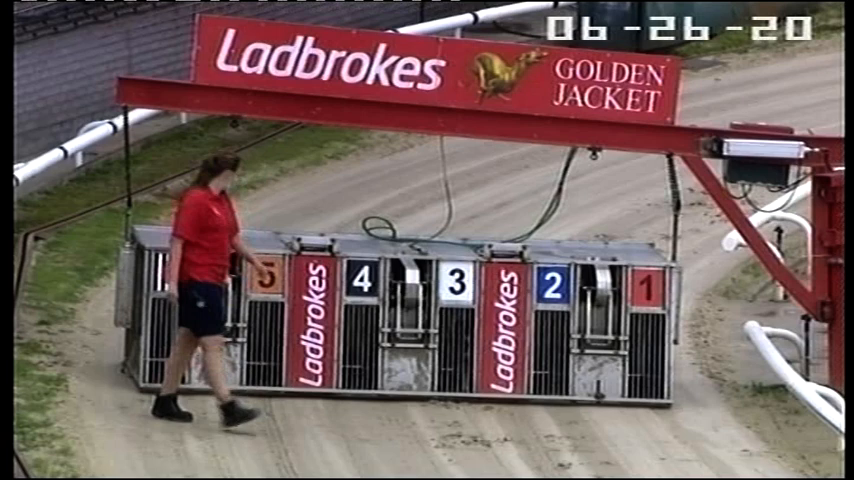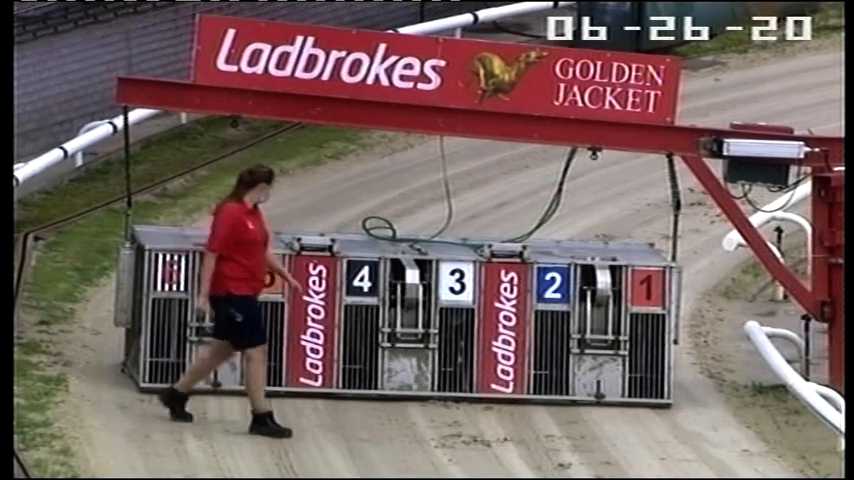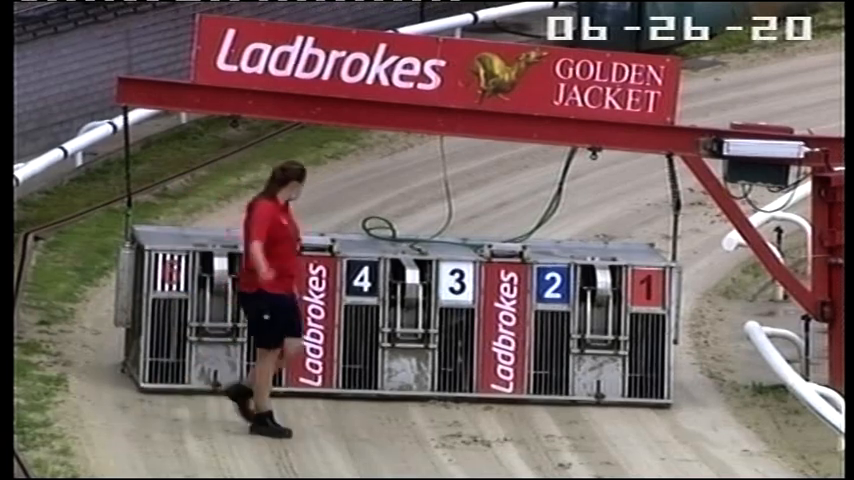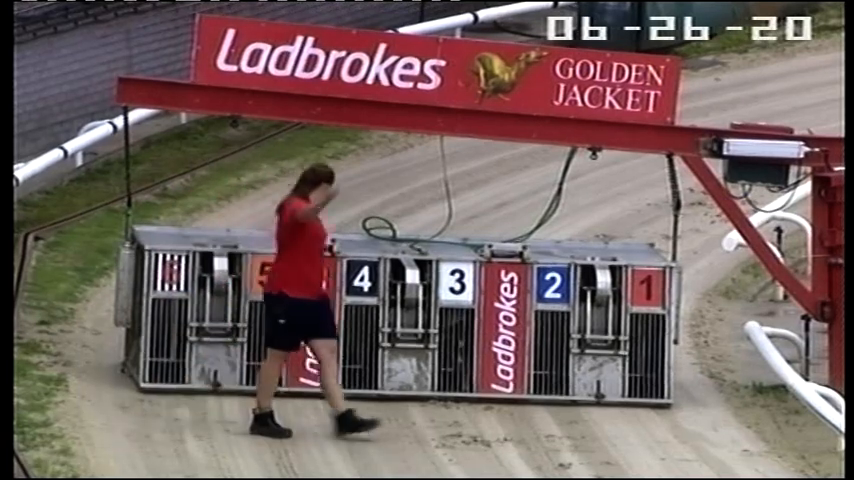
dt=0.2s
person 1, frame 1
left shoulder: (224, 200)
right shoulder: (195, 199)
left elbow: (232, 237)
right elbow: (179, 240)
left wrist: (254, 261)
right wrist: (173, 280)
left hip: (212, 281)
right hip: (196, 281)
left knee: (187, 342)
right knee: (213, 343)
left ankle: (165, 402)
right ankle: (229, 408)
person 1, frame 2
left shoulder: (255, 213)
right shoulder: (230, 213)
left elbow: (264, 251)
right elbow: (211, 254)
left wrist: (287, 276)
right wrist: (203, 294)
left hip: (247, 294)
right hip: (233, 295)
left knee: (221, 351)
right knee: (257, 353)
left ankle: (176, 393)
right ankle: (262, 418)
person 1, frame 3
left shoulder: (283, 209)
right shoulder: (264, 208)
right elbow: (255, 244)
left wrist: (293, 285)
right wrist: (262, 270)
left hip: (284, 291)
right hip: (261, 292)
left knee: (293, 349)
right knee: (269, 353)
left ankle: (242, 390)
right ankle: (261, 417)
person 1, frame 4
left shoulder: (312, 214)
right shoulder: (294, 207)
right elbow: (306, 211)
right wrist: (324, 197)
left hip: (313, 295)
right hip: (287, 294)
left knee: (328, 355)
right knee: (278, 355)
left ankle: (344, 418)
right ankle: (262, 418)
